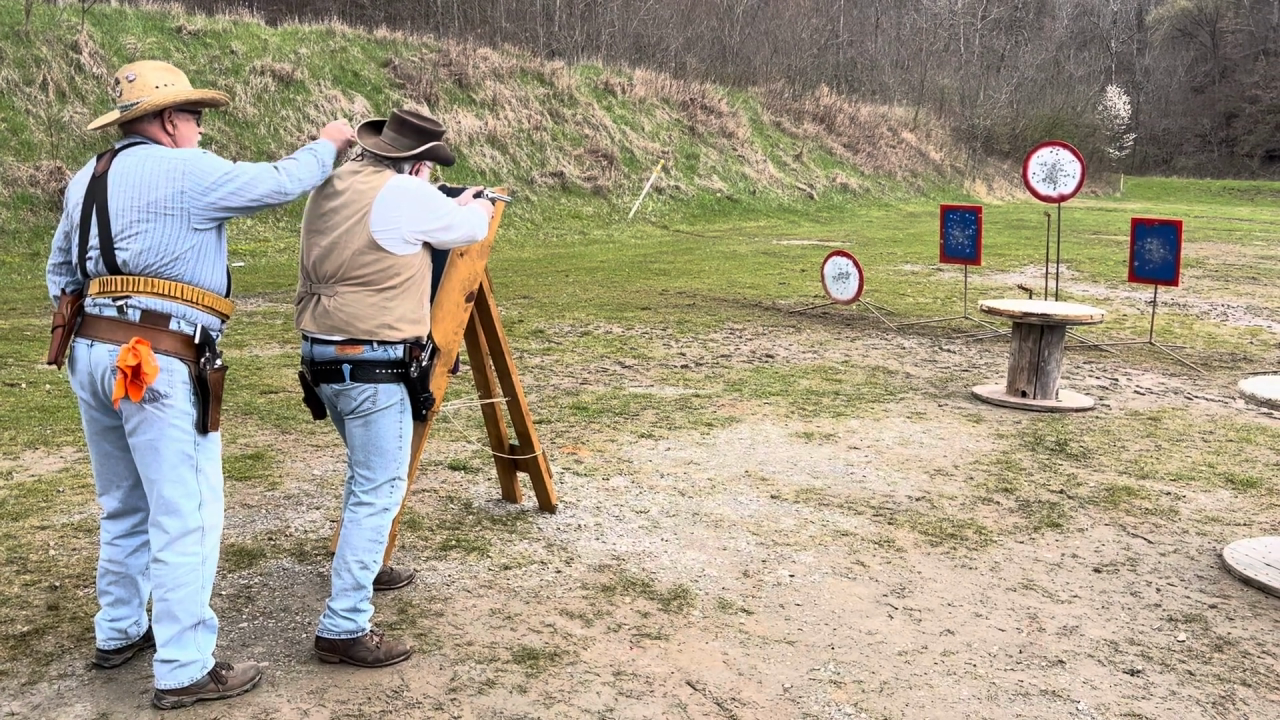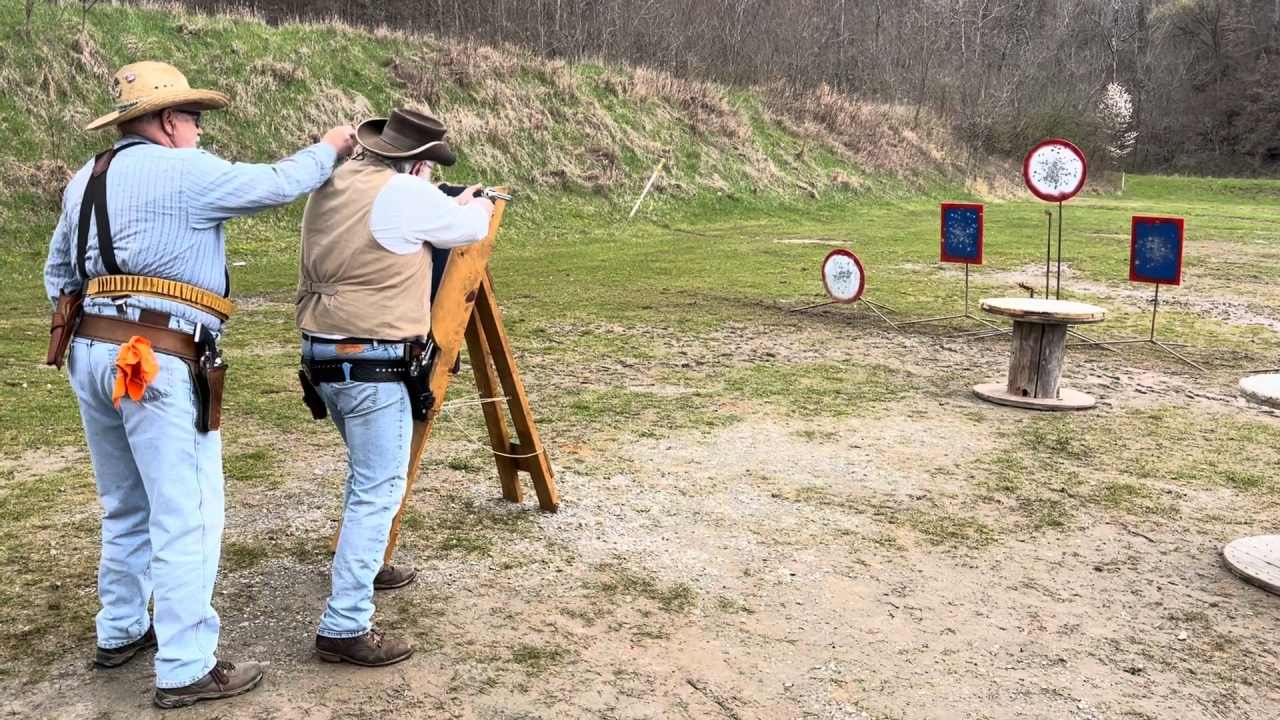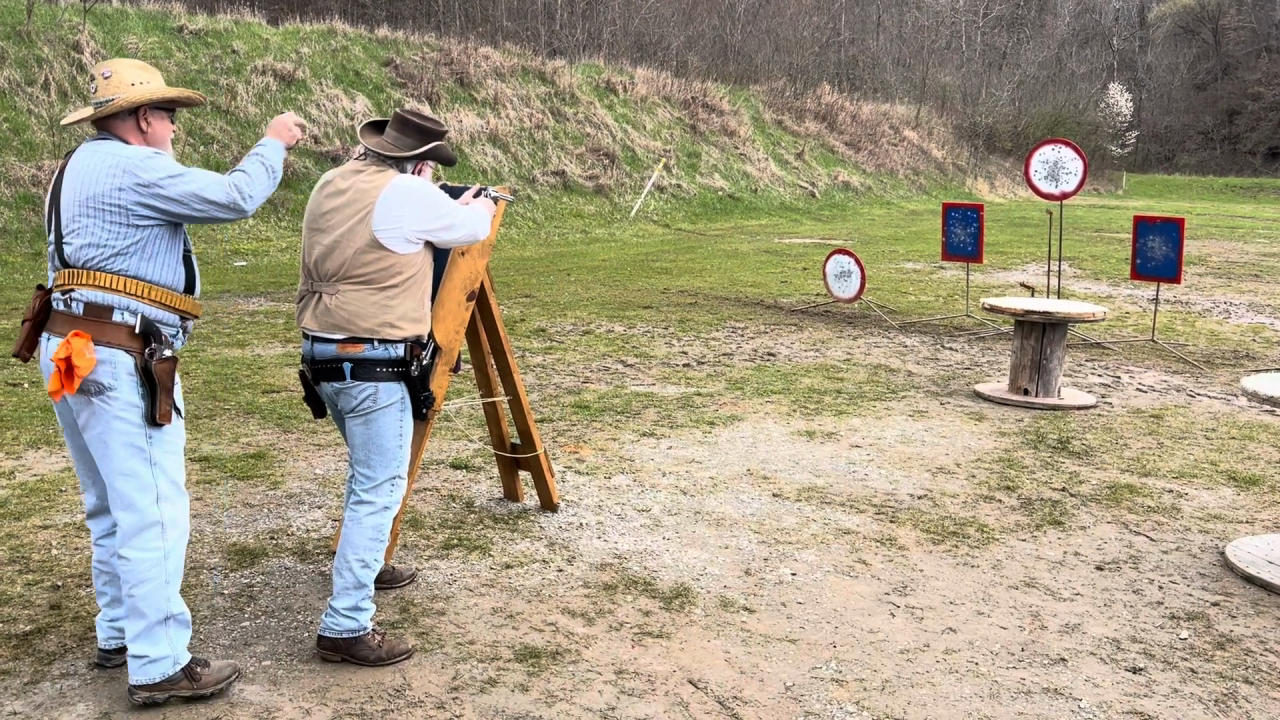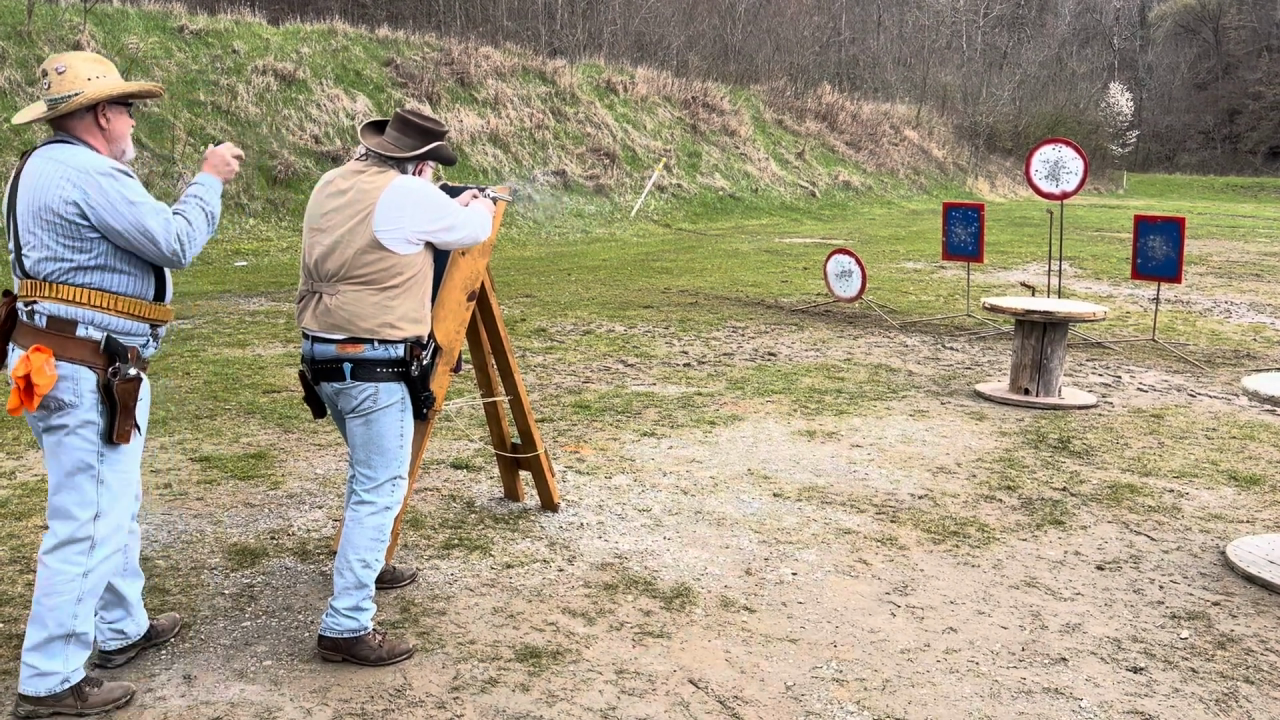
dt=0.5s
person 1, frame 1
left shoulder: (86, 179)
right shoulder: (184, 171)
left elbow: (61, 271)
right elbow: (281, 182)
right wrist: (327, 144)
left hip: (92, 352)
right hip: (158, 361)
left knee: (125, 506)
right knee: (185, 516)
left ankle: (119, 631)
right ankle: (183, 669)
person 1, frame 2
left shoulder: (84, 180)
right shoulder: (183, 171)
left elbow: (59, 273)
right elbow: (279, 184)
right wrist: (328, 148)
left hip: (91, 352)
right hip: (159, 361)
left knee: (126, 506)
right knee: (186, 515)
left ankle: (120, 631)
right ankle: (185, 670)
person 1, frame 3
left shoulder: (77, 169)
right shoulder: (133, 167)
right elbow: (236, 197)
right wrist: (273, 143)
left hip: (73, 349)
right hip: (122, 359)
left knee: (112, 508)
right knee: (153, 511)
left ankle: (123, 627)
right ankle: (159, 664)
person 1, frame 4
right shoulder: (89, 176)
right elbow: (177, 243)
right wrist: (211, 179)
right hip: (87, 371)
left knee: (109, 508)
right knee: (86, 527)
left ankle: (121, 629)
person 2, frame 1
left shoulder: (330, 186)
right shoulder: (404, 194)
right elbow: (469, 230)
left wrist: (451, 203)
right wrist: (479, 206)
left hip: (324, 358)
right hip: (372, 366)
left knee: (366, 474)
right knee: (378, 492)
left ankle: (364, 566)
right ankle: (343, 627)
person 2, frame 2
left shoulder: (330, 185)
right shoulder: (405, 194)
right elbow: (468, 229)
left wrist: (452, 203)
right wrist: (479, 206)
left hip: (324, 357)
right hip: (372, 364)
left knee: (367, 473)
right knee: (378, 491)
left ankle: (363, 566)
right ankle: (344, 627)
person 2, frame 3
left shoulder: (330, 185)
right shoulder: (405, 194)
right elbow: (470, 229)
left wrist: (452, 205)
right wrist: (480, 206)
left hip: (325, 357)
right hip: (372, 364)
left knee: (368, 473)
right knee: (378, 490)
left ankle: (364, 565)
right ankle: (345, 626)
person 2, frame 4
left shoulder: (331, 185)
right shoulder: (407, 195)
right elbow: (470, 230)
left wrist: (452, 205)
right wrist: (481, 207)
left hip: (324, 356)
right hip: (372, 365)
left knee: (367, 473)
right knee: (379, 490)
left ankle: (365, 565)
right ankle: (346, 626)
